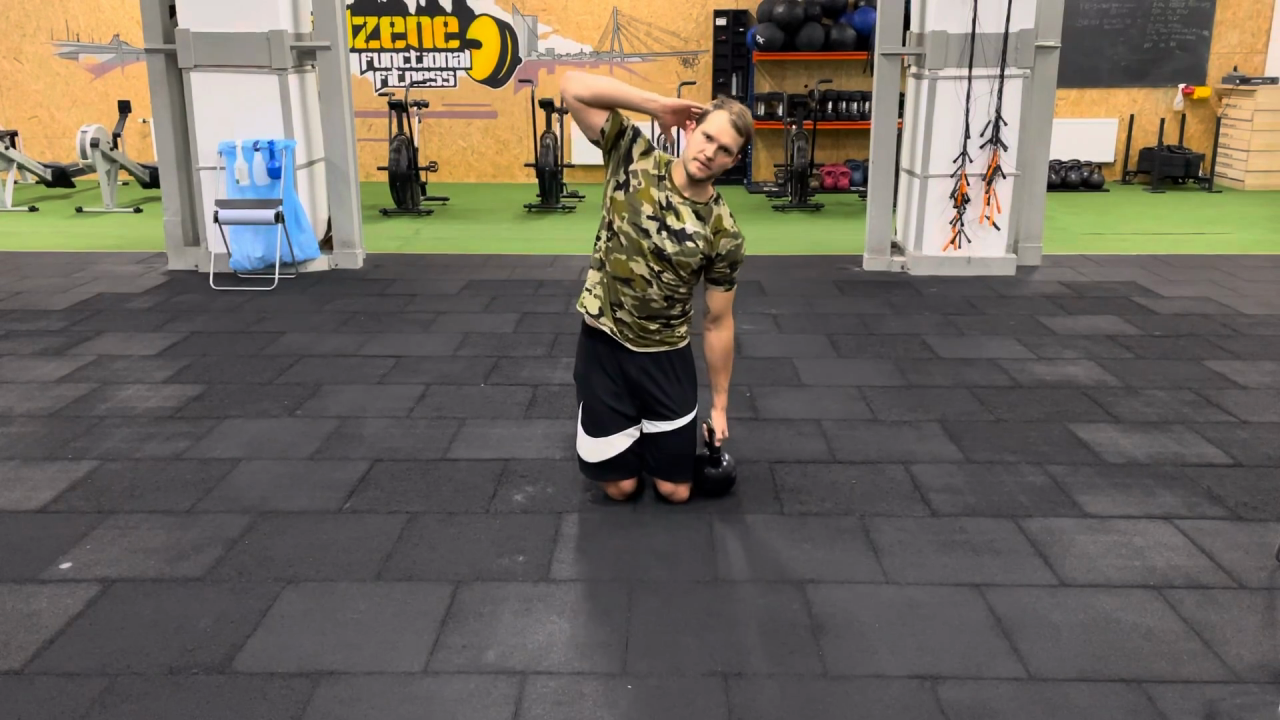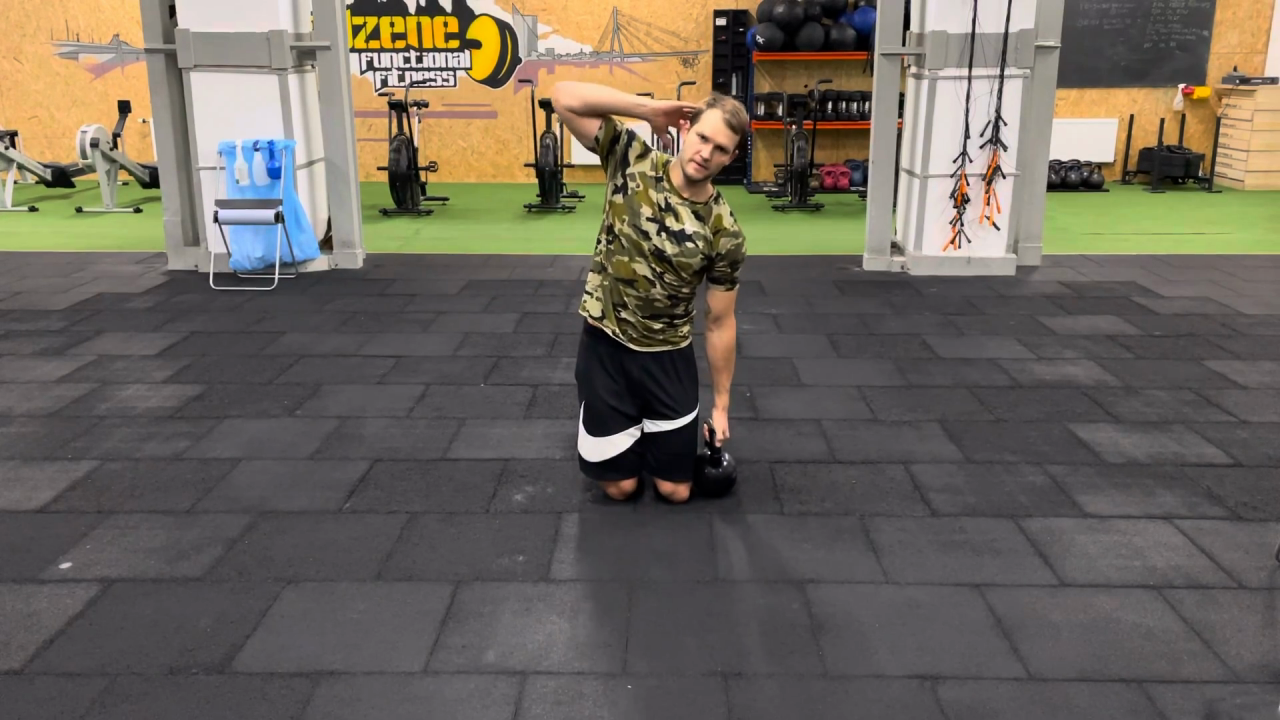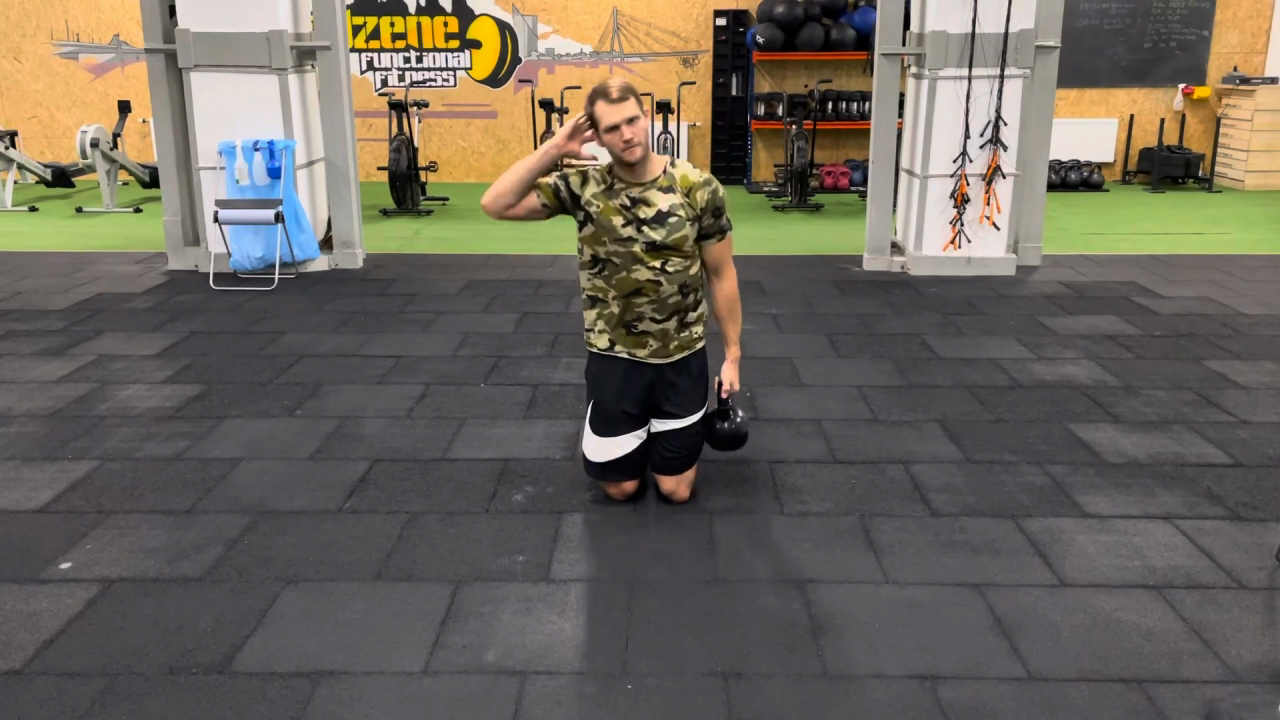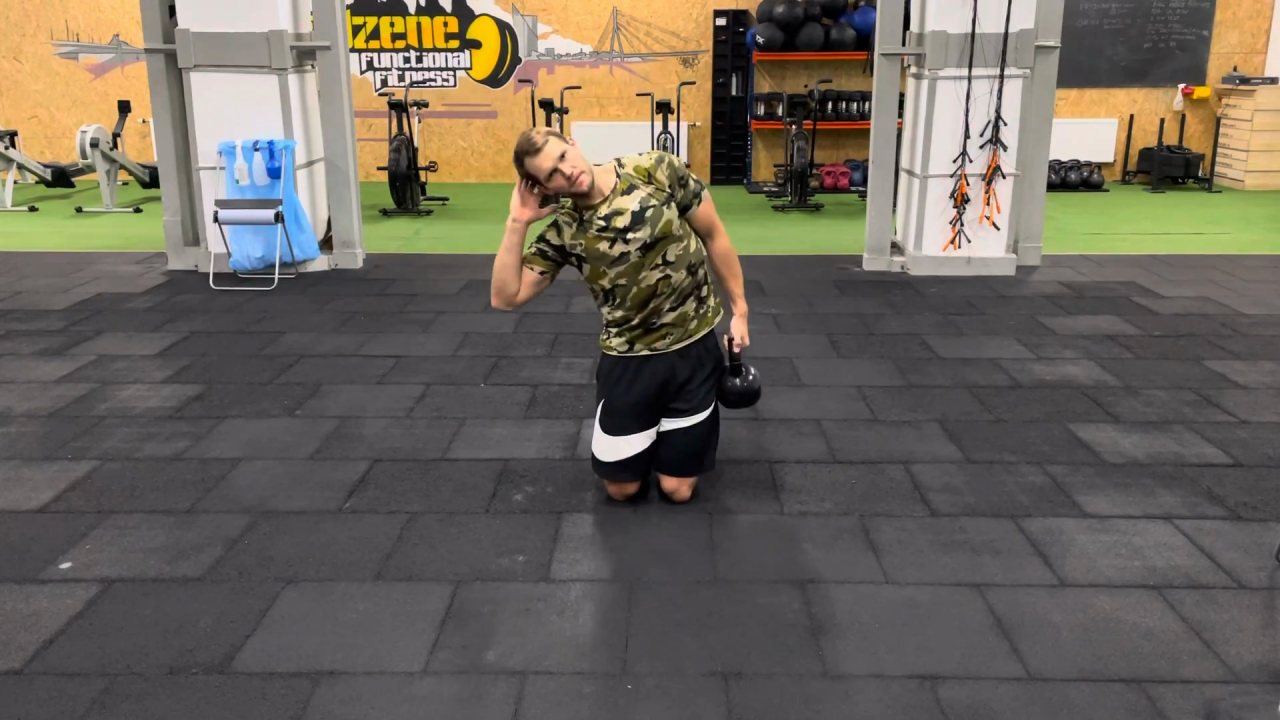
dt=0.5s
person 1, frame 1
left shoulder: (723, 232)
right shoulder: (634, 158)
left elbow: (718, 322)
right elbow: (572, 87)
left wrist: (720, 403)
right wrist: (658, 106)
left hip: (665, 354)
right hip: (603, 344)
left knee: (676, 490)
right knee: (619, 487)
left ankle: (653, 430)
right ankle: (628, 429)
person 1, frame 2
left shoulder: (724, 233)
right shoulder: (632, 160)
left elbow: (720, 322)
right elbow: (563, 97)
left wrist: (721, 403)
right wrist: (649, 109)
left hip: (666, 355)
right hip: (605, 345)
left knee: (676, 490)
right knee: (619, 486)
left ankle: (649, 430)
right ankle: (626, 430)
person 1, frame 3
left shoulder: (700, 189)
right shoulder: (583, 185)
left elbow: (722, 275)
right elbow: (493, 206)
left wrist: (732, 354)
right wrist: (555, 148)
left hip: (681, 359)
right hip: (614, 358)
left knee: (676, 489)
right knee: (620, 487)
left ankle: (661, 433)
right ankle: (632, 430)
person 1, frame 4
left shoulder: (658, 171)
right shoulder: (561, 231)
left elbow: (713, 235)
right elbow: (505, 297)
left wrist: (738, 308)
right wrist: (517, 222)
left hip: (694, 346)
right hip: (628, 355)
left knee: (677, 488)
right knee: (621, 487)
left ankle: (669, 433)
right ankle: (640, 431)
